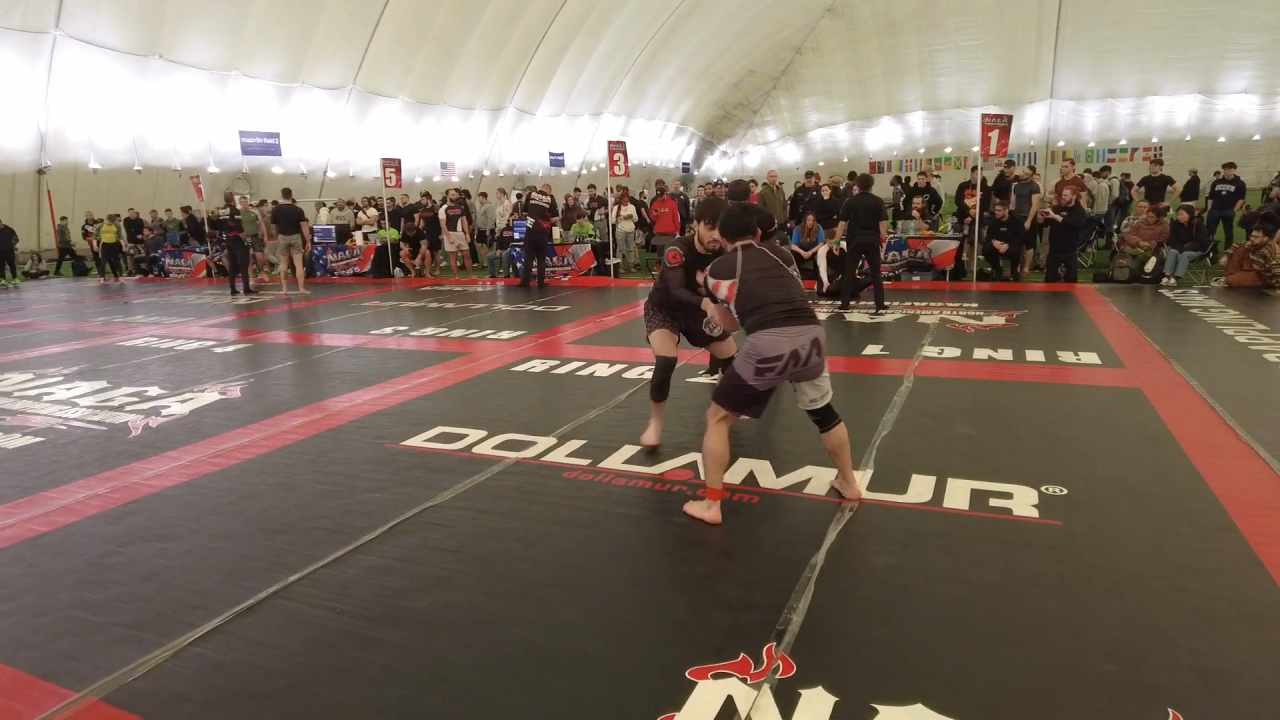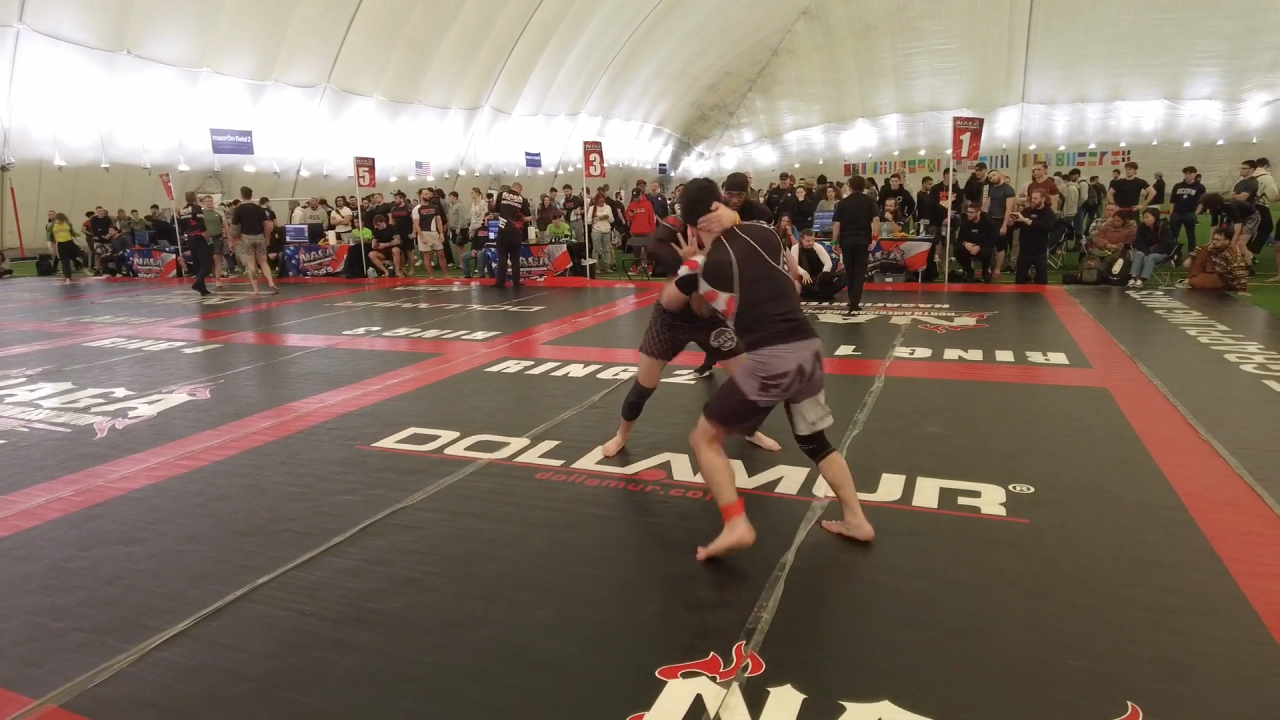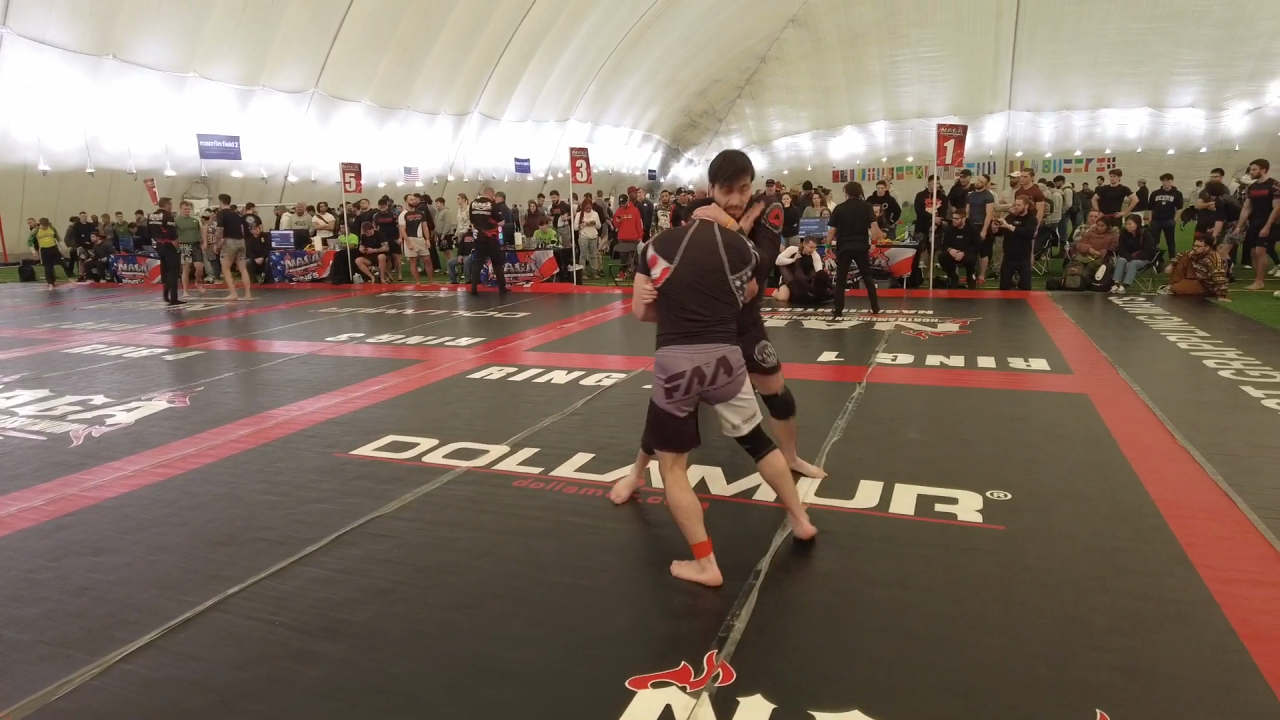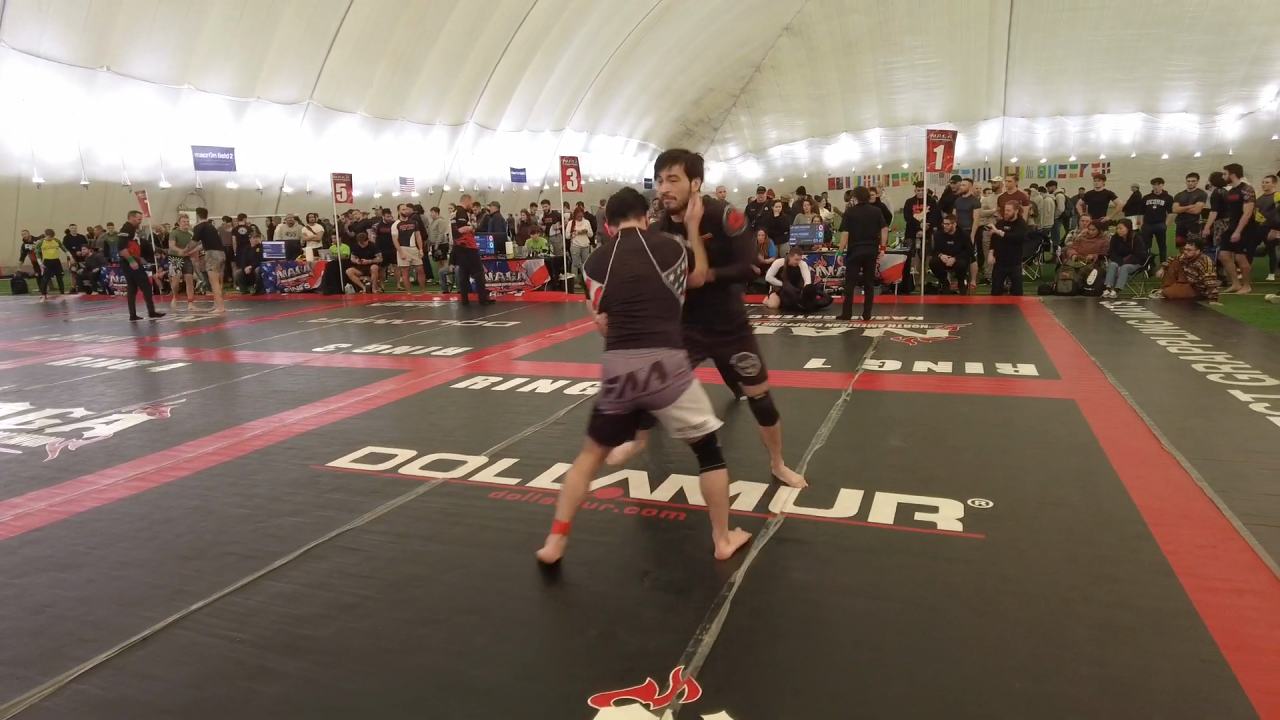
dt=0.5s
person 1, frame 1
left shoulder: (715, 271)
right shoulder: (781, 254)
left elbow: (727, 324)
left hip: (766, 344)
right hip: (809, 336)
left knee: (718, 418)
right knee: (823, 412)
left ankle: (711, 505)
right ankle: (849, 483)
person 1, frame 2
left shoulder: (700, 267)
right shoulder: (765, 234)
left elbow: (668, 301)
left hip: (766, 362)
right hip: (808, 350)
left knee: (704, 438)
right knee: (815, 440)
left ankle: (736, 525)
right ankle: (856, 519)
person 1, frame 3
left shoulder: (658, 244)
right shoulder: (742, 247)
left elbow: (641, 312)
left hip: (674, 361)
right hip: (724, 357)
left knee: (672, 465)
right knee: (757, 440)
left ankle: (705, 564)
right ankle: (800, 520)
person 1, frame 4
left shoulder: (595, 261)
right shoulder: (671, 246)
right elbow: (699, 277)
right wrist: (694, 226)
left hip: (618, 367)
right hip: (667, 364)
left knee: (592, 454)
right knee: (707, 448)
left ankle: (555, 541)
right ankle: (723, 537)
person 2, frame 1
right shoulder: (677, 250)
right elbow: (677, 292)
right wrist: (705, 302)
left hip: (696, 311)
right hip: (662, 310)
left knee: (731, 359)
right knee: (666, 362)
right ankle: (655, 422)
person 2, frame 2
right shoulder: (674, 226)
right elbow: (654, 250)
left hip: (711, 314)
right hip: (674, 313)
right knee: (645, 384)
left ankle: (750, 431)
right ankle: (622, 435)
person 2, frame 3
left shoulder: (768, 211)
right shoulder: (696, 226)
left elbow: (763, 262)
left wrist: (729, 226)
left hip: (747, 323)
right hip: (703, 328)
left knee: (778, 394)
right knee: (673, 404)
left ankle: (790, 456)
right ankle: (637, 470)
person 2, frame 4
left shoulder: (723, 216)
right shoulder: (663, 225)
left elbow: (749, 268)
left wrist: (708, 273)
left hip: (726, 324)
right hip: (688, 325)
left knee: (759, 398)
left ankle: (778, 464)
right ankle: (638, 443)
